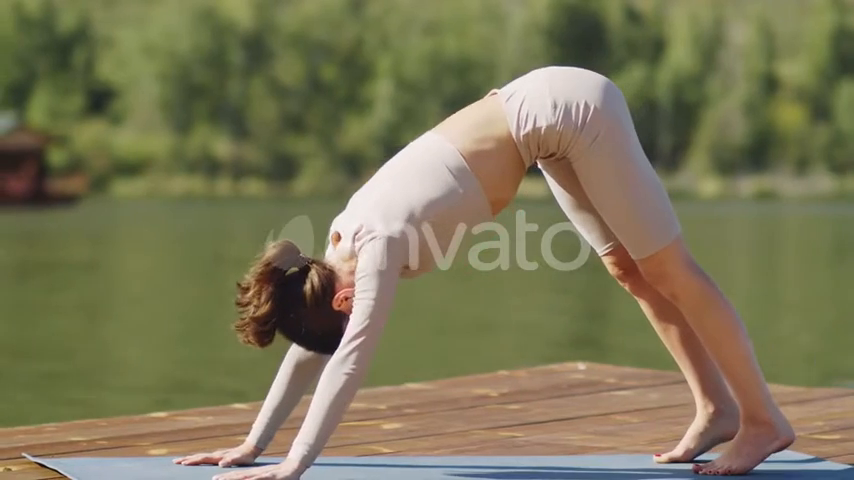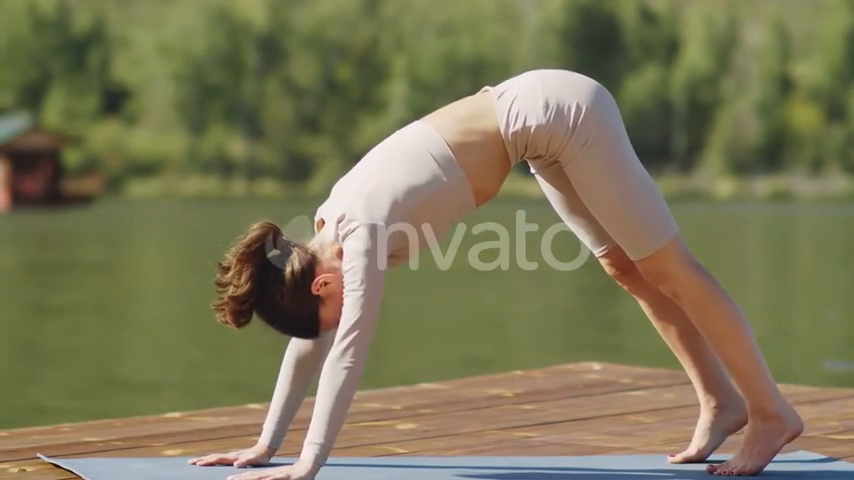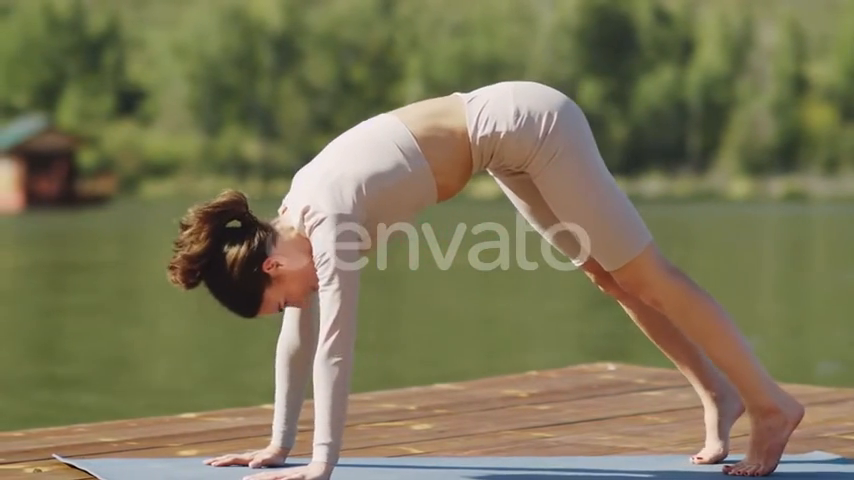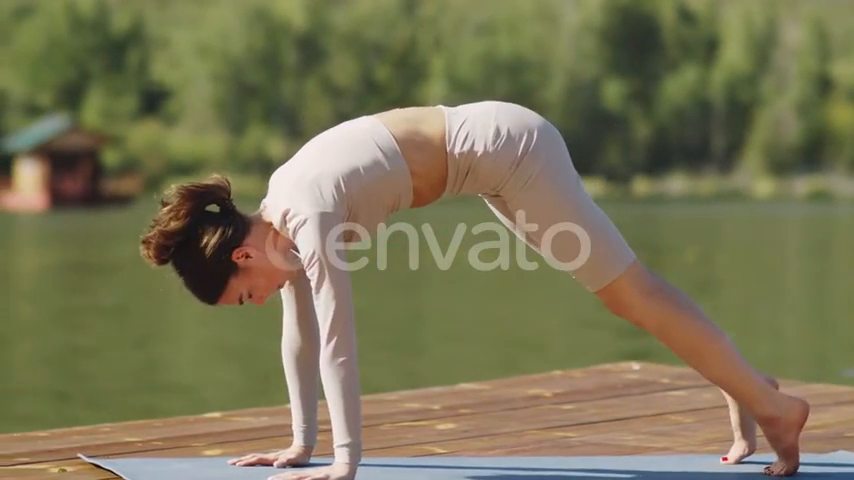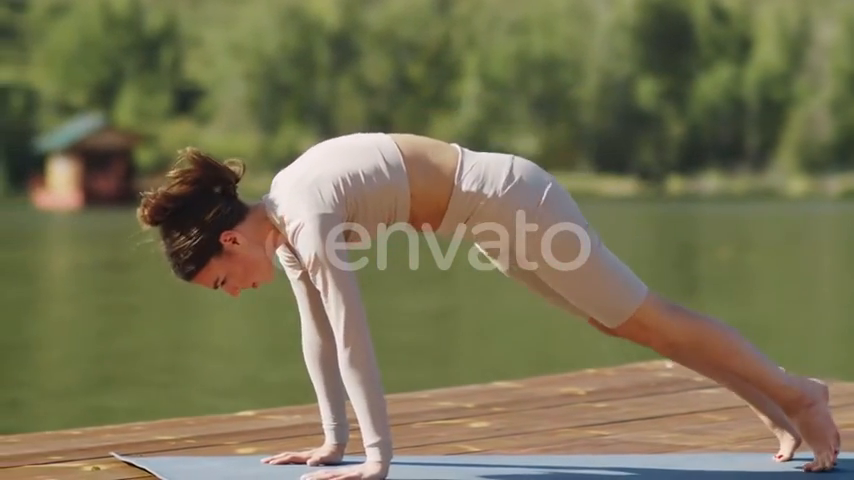
dt=1s
person 1, frame 1
left shoulder: (376, 243)
right shoulder: (344, 234)
left elbow: (350, 358)
right elbow: (307, 350)
left hip: (572, 110)
right hip: (549, 112)
left knee: (668, 270)
right knee: (630, 272)
left ankle: (762, 417)
right ankle: (716, 409)
person 1, frame 2
left shoulder: (360, 230)
right shoulder: (329, 224)
left elbow: (347, 351)
right elbow: (308, 344)
left hip: (562, 113)
right hip: (541, 115)
left knee: (668, 269)
right knee: (628, 270)
left ankle: (771, 410)
right ankle: (720, 400)
person 1, frame 3
left shoulder: (327, 219)
right shoulder: (294, 213)
left elbow: (333, 343)
right elbow: (296, 337)
left hip: (529, 124)
right hip: (510, 128)
left knee: (646, 276)
right knee: (609, 276)
left ankle: (770, 403)
right ankle: (718, 393)
person 1, frame 4
left shoulder: (307, 217)
right shoulder: (274, 217)
left elbow: (335, 339)
right elbow: (298, 333)
left hip: (506, 146)
right hip: (492, 147)
left knee: (628, 293)
right knee: (616, 283)
left ankle: (772, 408)
right ankle: (743, 386)
person 1, frame 5
left shoulder: (306, 215)
right shoulder: (279, 215)
left elbow: (350, 340)
right elbow: (315, 333)
left hip: (506, 198)
right hip: (490, 206)
left knee: (648, 319)
right knee: (621, 319)
left ankle: (794, 392)
right ankle: (773, 405)
